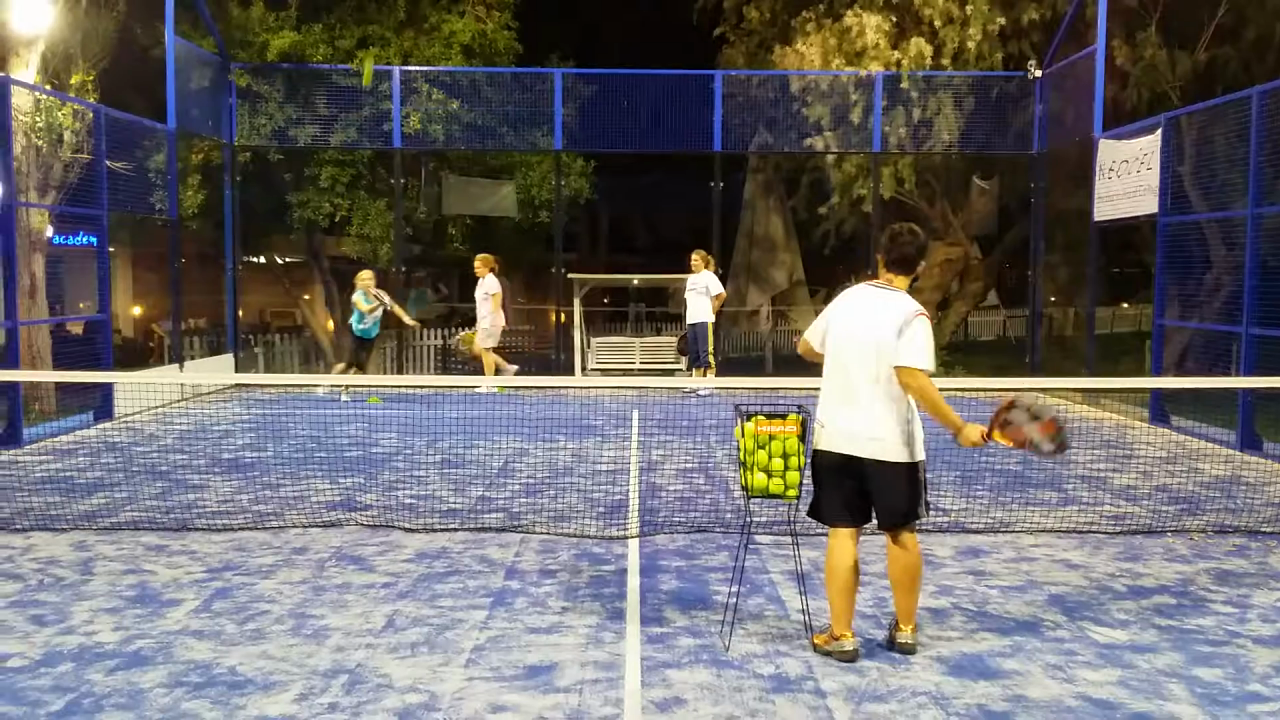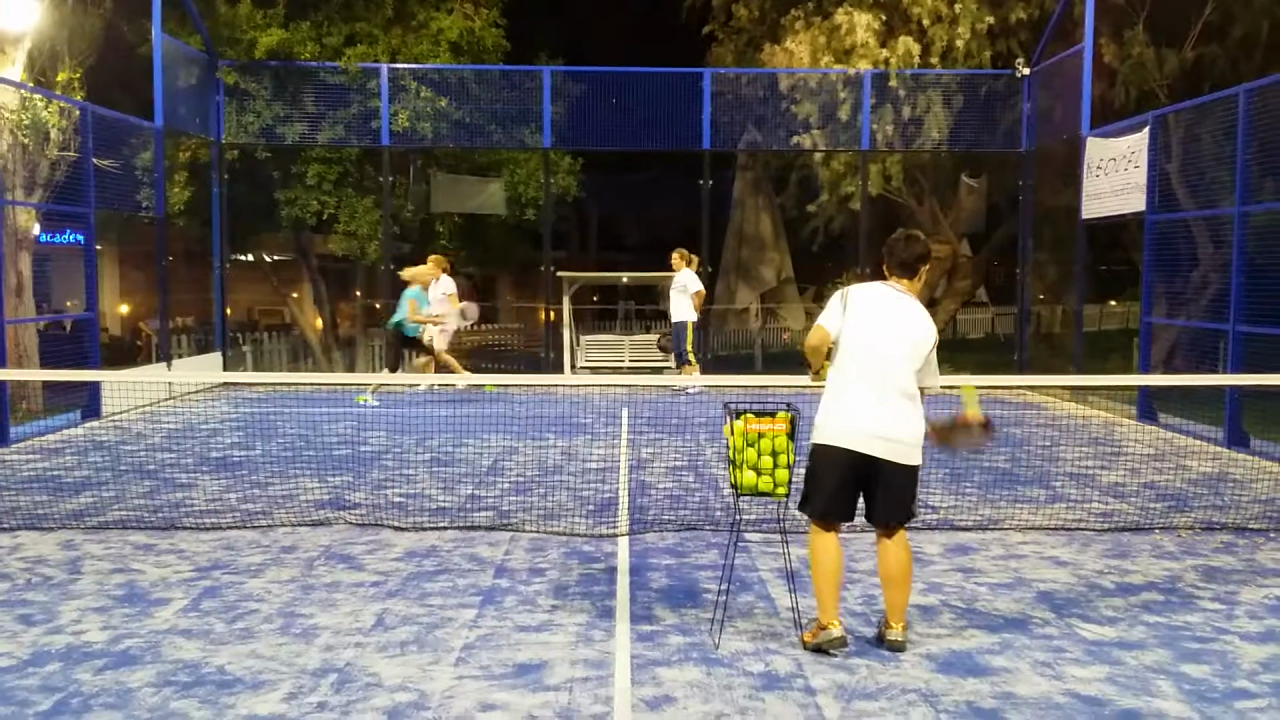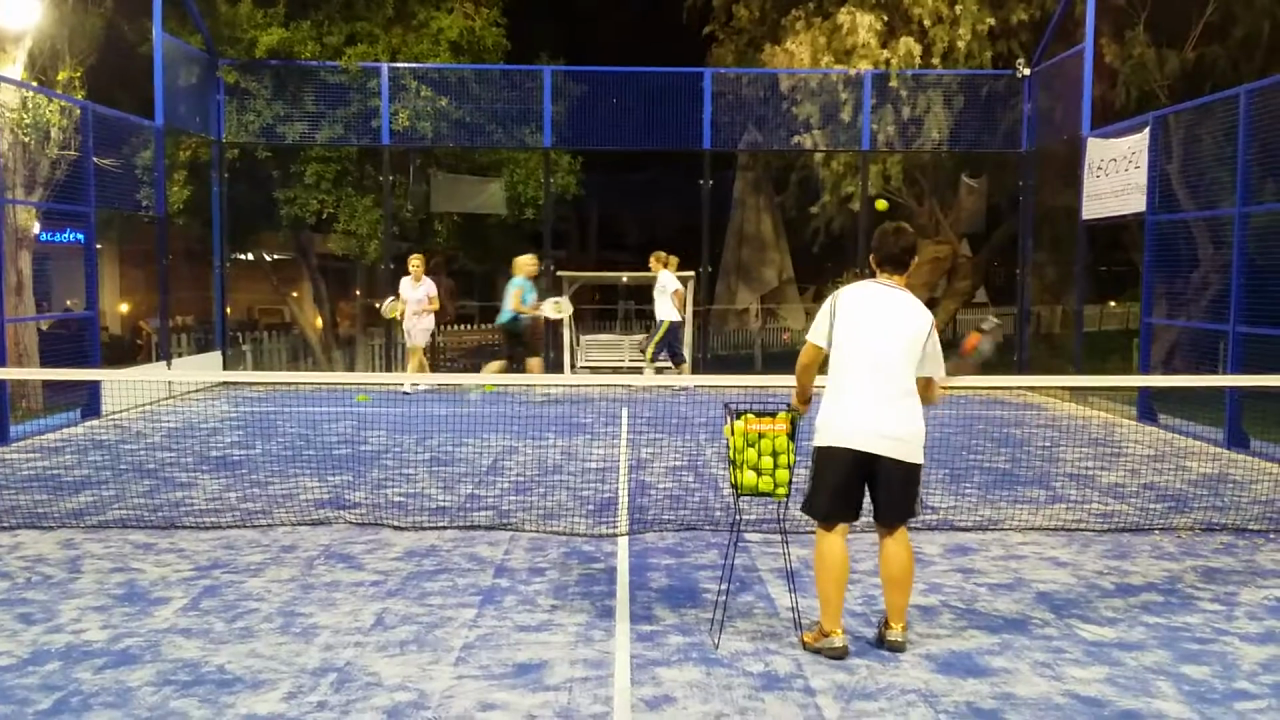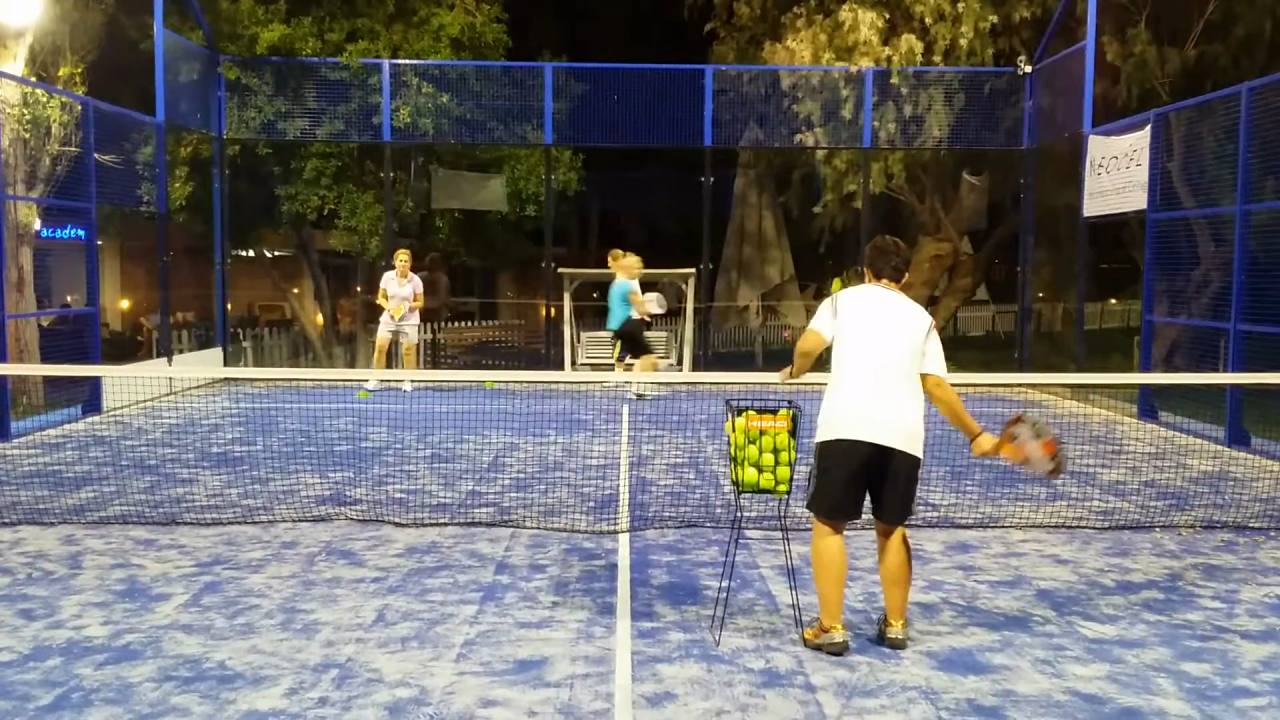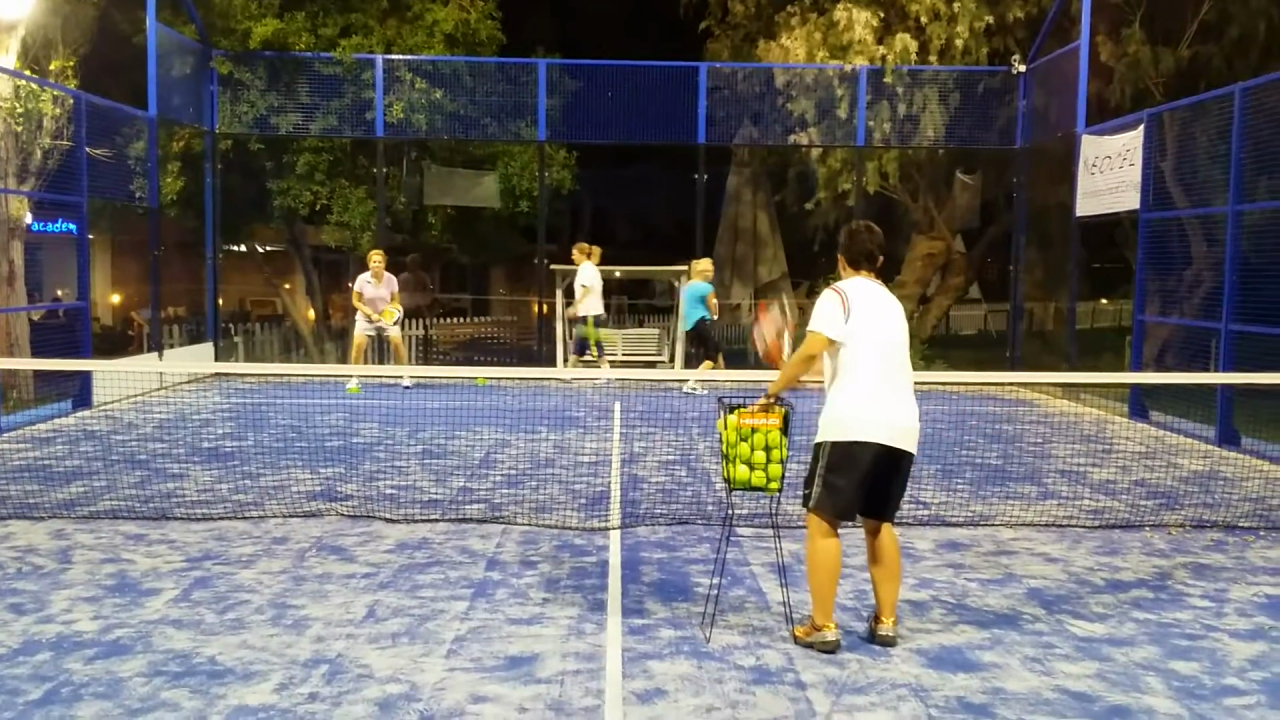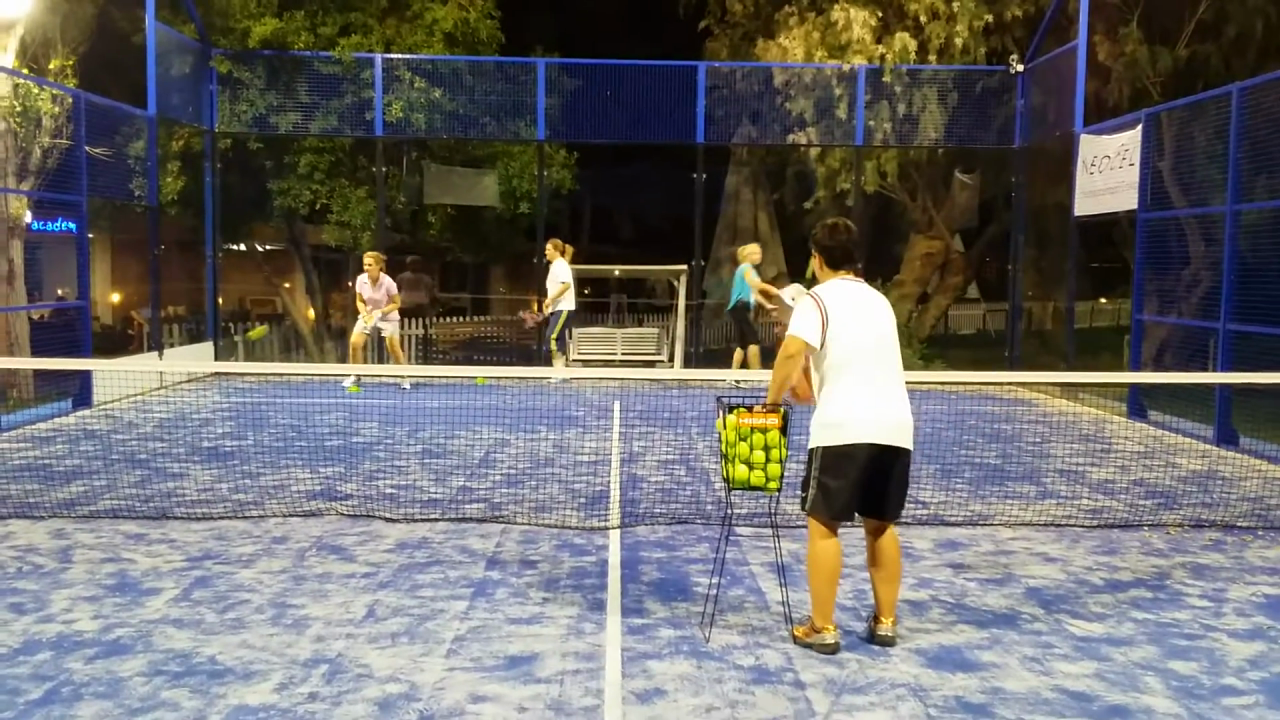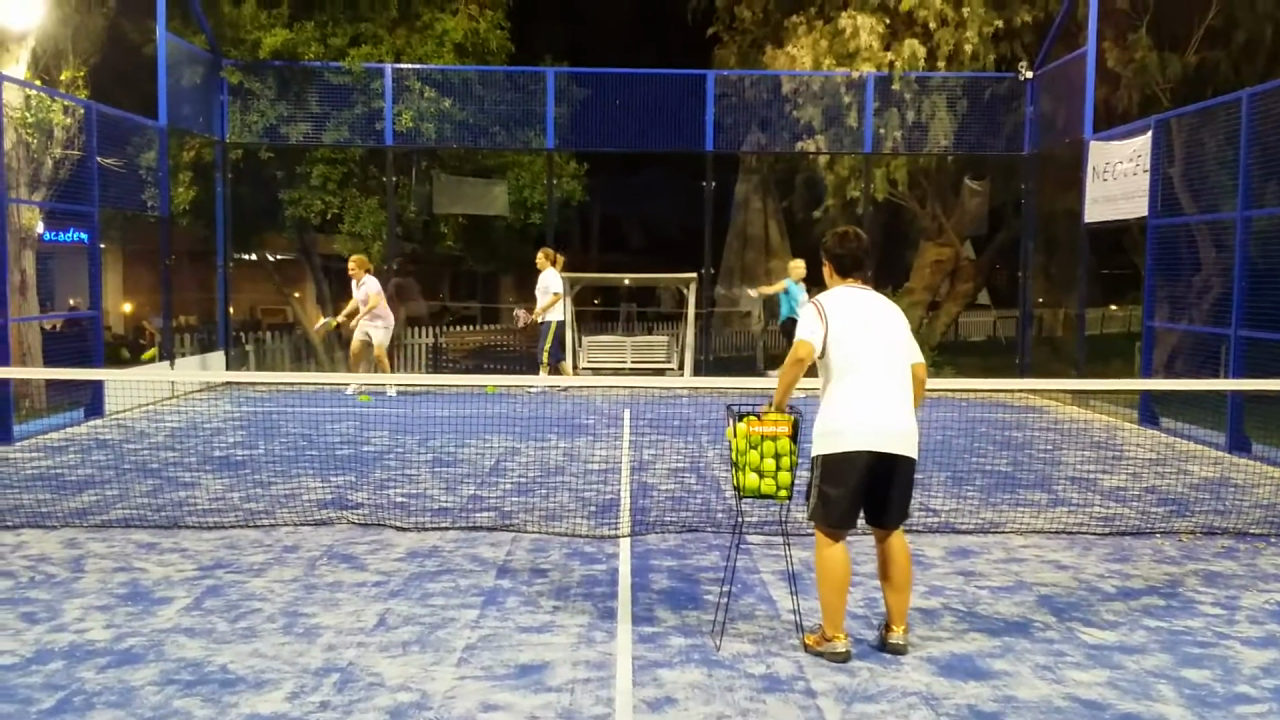
dt=0.4s
person 1, frame 1
left shoulder: (845, 298)
right shoulder: (911, 314)
left elbow: (806, 348)
right elbow: (912, 379)
right wrist: (959, 426)
left hip: (836, 438)
right hip: (891, 444)
left knee: (842, 533)
right knee: (900, 534)
left ankle: (841, 635)
right ankle: (905, 629)
person 1, frame 2
left shoulder: (852, 295)
right shoulder: (926, 323)
left elbow: (816, 343)
left wrist: (818, 368)
left hip: (840, 432)
right hip: (899, 440)
left knee: (825, 526)
right knee: (891, 532)
left ankle: (828, 626)
right ankle: (895, 627)
person 1, frame 3
left shoulder: (843, 297)
right shoulder: (921, 315)
left elbow: (809, 358)
right elbow: (927, 389)
left wrist: (801, 394)
right wrist: (933, 392)
left hip: (841, 431)
right hip: (899, 438)
left knee: (831, 528)
right knee: (892, 530)
left ankle: (830, 632)
right ankle: (894, 627)
person 1, frame 4
left shoulder: (844, 299)
right shoulder: (920, 317)
left elbow: (807, 346)
right elbow: (936, 387)
left wrist: (794, 371)
right wrist: (975, 435)
left hip: (848, 427)
right hip: (903, 434)
left knee: (828, 524)
right knee: (891, 527)
left ankle: (831, 629)
right ankle: (896, 625)
person 1, frame 5
left shoulder: (840, 294)
right shoulder: (892, 302)
left elbow: (813, 349)
left wrist: (773, 391)
right wrist: (817, 373)
left hip: (852, 427)
right hip: (900, 428)
left knee: (823, 521)
right knee: (880, 524)
left ankle: (822, 627)
right ankle: (886, 622)
person 1, frame 6
left shoulder: (817, 298)
right shoulder: (879, 300)
left elbow: (792, 353)
left wrist: (772, 401)
left hip: (844, 428)
right hip: (895, 427)
left knee: (823, 524)
right knee: (881, 525)
left ankle: (822, 629)
right ankle: (885, 622)
person 1, frame 7
left shoulder: (823, 304)
right shoulder: (891, 309)
left elbow: (801, 353)
right elbow: (919, 375)
left wrist: (779, 399)
left hip: (846, 435)
right hip: (899, 435)
left knee: (831, 533)
right knee: (889, 532)
left ankle: (833, 637)
right ankle: (897, 631)
